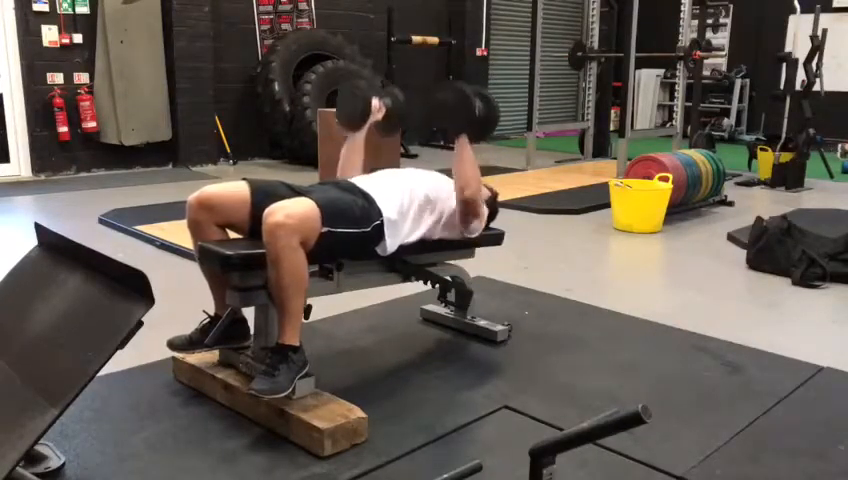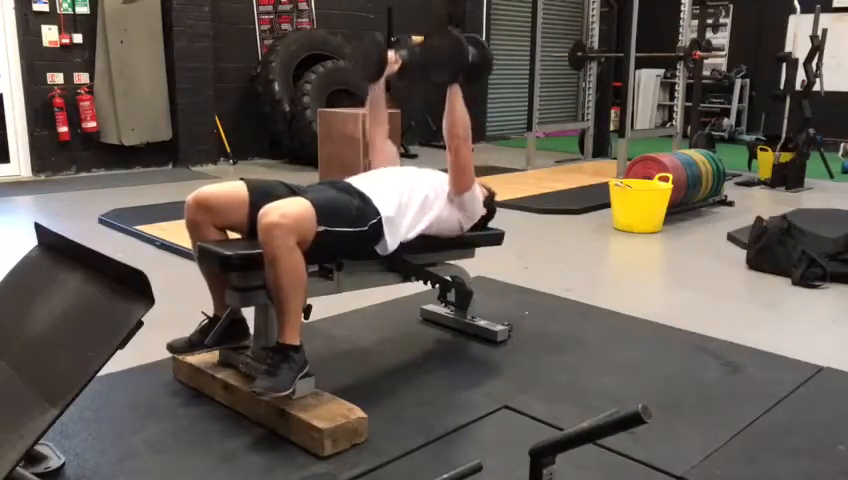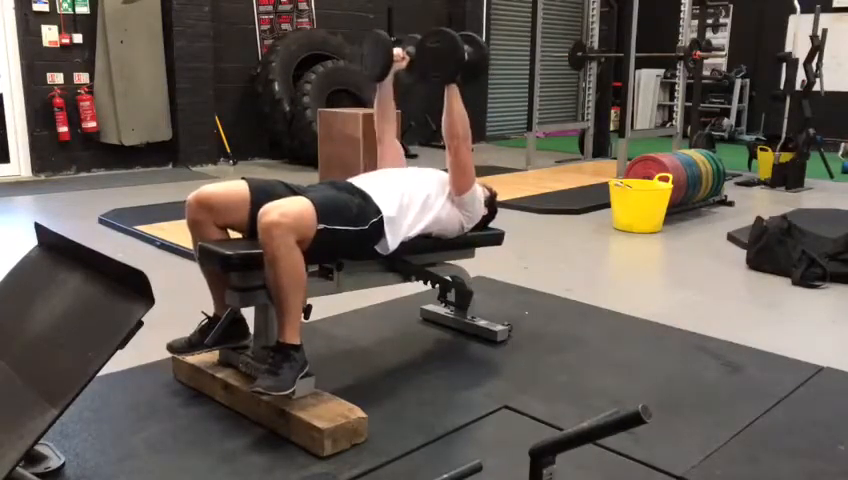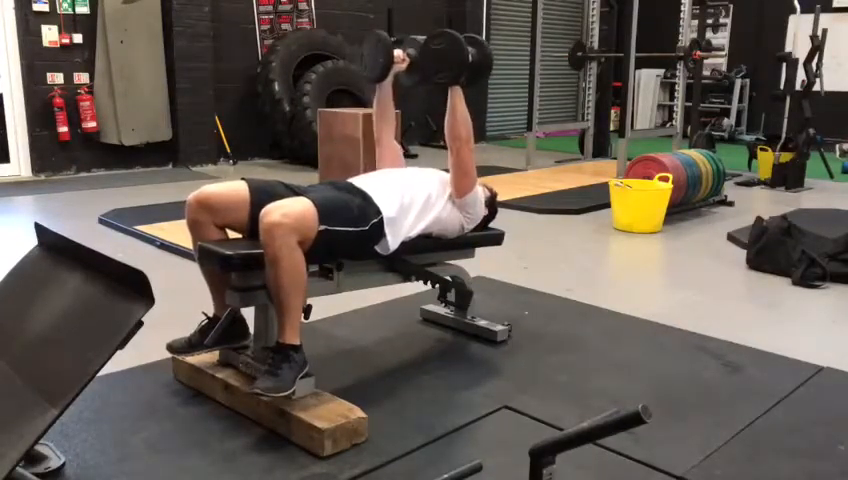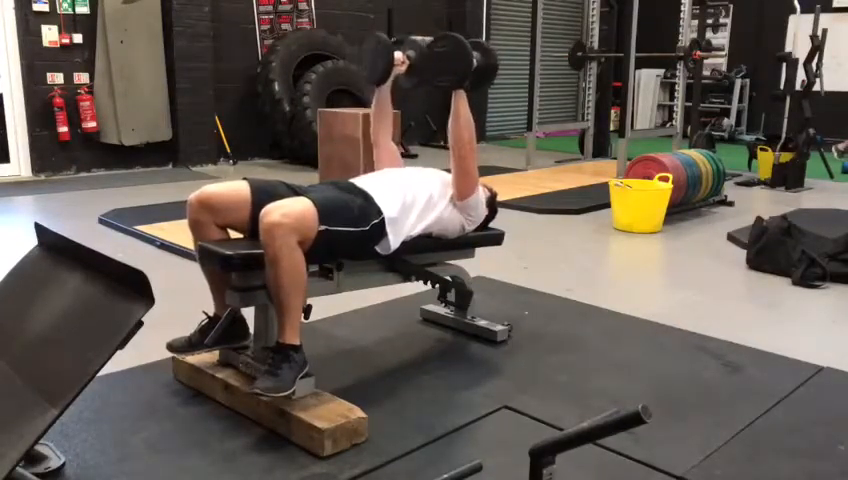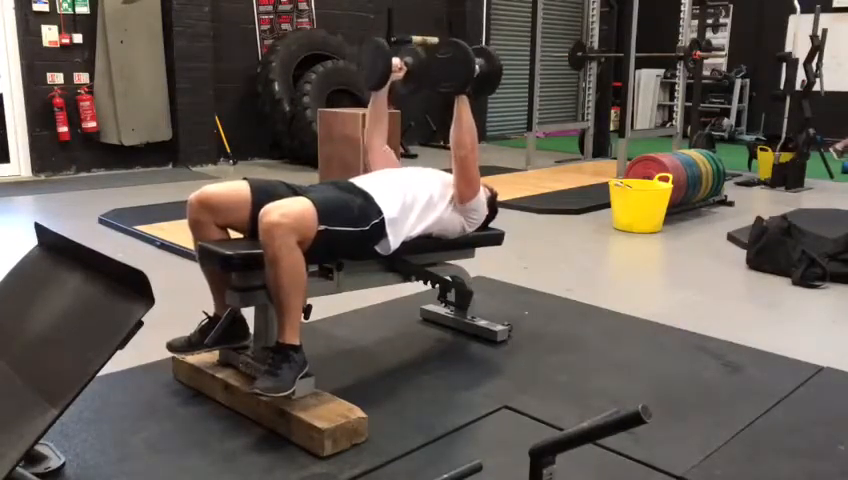
dt=0.2s
person 1, frame 1
left shoulder: (469, 212)
right shoulder: (424, 186)
left elbow: (469, 192)
right elbow: (346, 173)
left wrist: (463, 134)
right wrist: (362, 126)
left hip: (371, 213)
left knee: (281, 223)
right knee: (202, 205)
left ankle: (289, 353)
right ankle: (228, 322)
person 1, frame 2
left shoulder: (465, 209)
right shoulder: (418, 184)
left elbow: (460, 150)
right elbow: (377, 133)
left wrist: (455, 85)
right wrist: (379, 78)
left hip: (368, 214)
left knee: (276, 223)
right knee: (201, 204)
left ankle: (290, 352)
right ankle: (227, 322)
person 1, frame 3
left shoulder: (465, 209)
right shoulder: (411, 180)
left elbow: (459, 145)
right elbow: (386, 133)
left wrist: (451, 83)
right wrist: (387, 74)
left hip: (368, 214)
left knee: (276, 222)
right knee: (201, 204)
left ankle: (290, 352)
right ankle: (226, 322)
person 1, frame 4
left shoulder: (466, 210)
right shoulder: (414, 183)
left elbow: (461, 147)
right elbow: (384, 135)
left wrist: (454, 84)
right wrist: (387, 76)
left hip: (368, 214)
left knee: (278, 223)
right knee: (202, 204)
left ankle: (290, 352)
right ankle: (226, 322)
person 1, frame 5
left shoulder: (468, 211)
right shoulder: (414, 183)
left elbow: (464, 151)
right elbow: (382, 138)
left wrist: (459, 89)
right wrist: (386, 79)
left hip: (370, 214)
left knee: (278, 222)
right knee: (203, 203)
left ankle: (290, 352)
right ankle: (226, 321)
person 1, frame 6
left shoulder: (468, 212)
right shoulder: (413, 184)
left elbow: (465, 155)
right elbow: (375, 142)
left wrist: (461, 95)
right wrist: (383, 83)
left hip: (370, 213)
left knee: (277, 222)
right knee: (203, 203)
left ankle: (289, 352)
right ankle: (227, 321)
